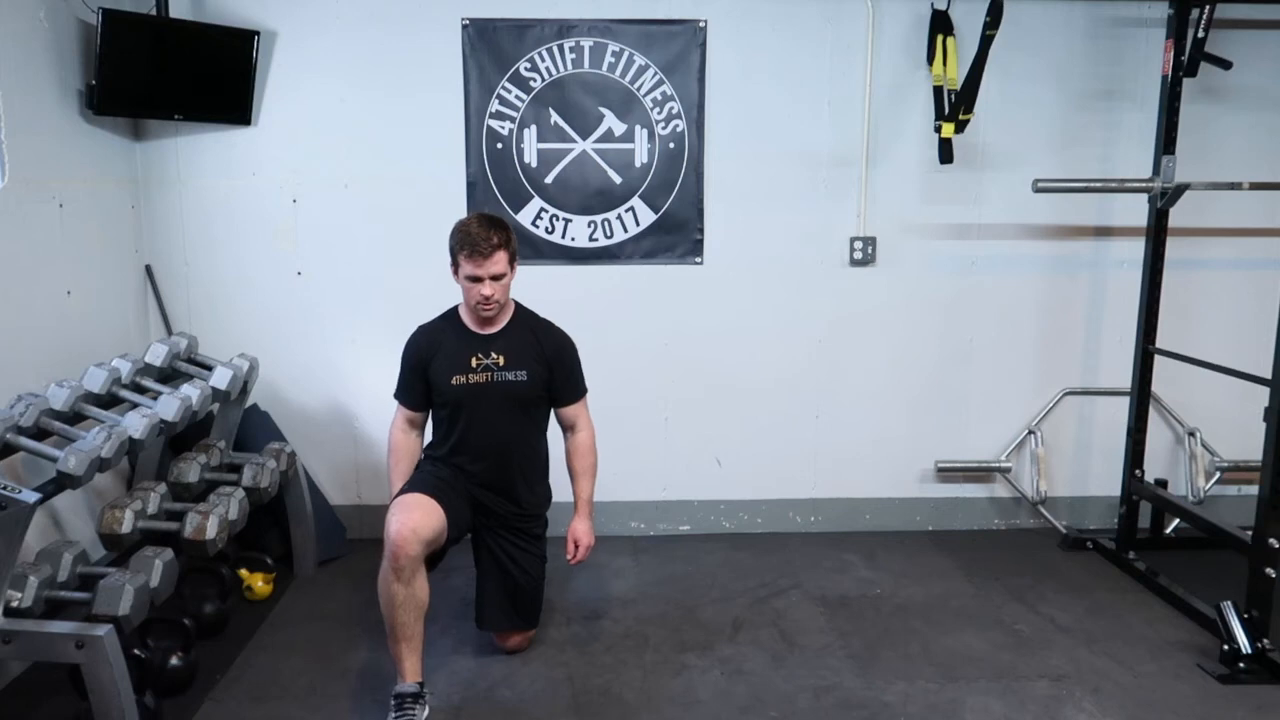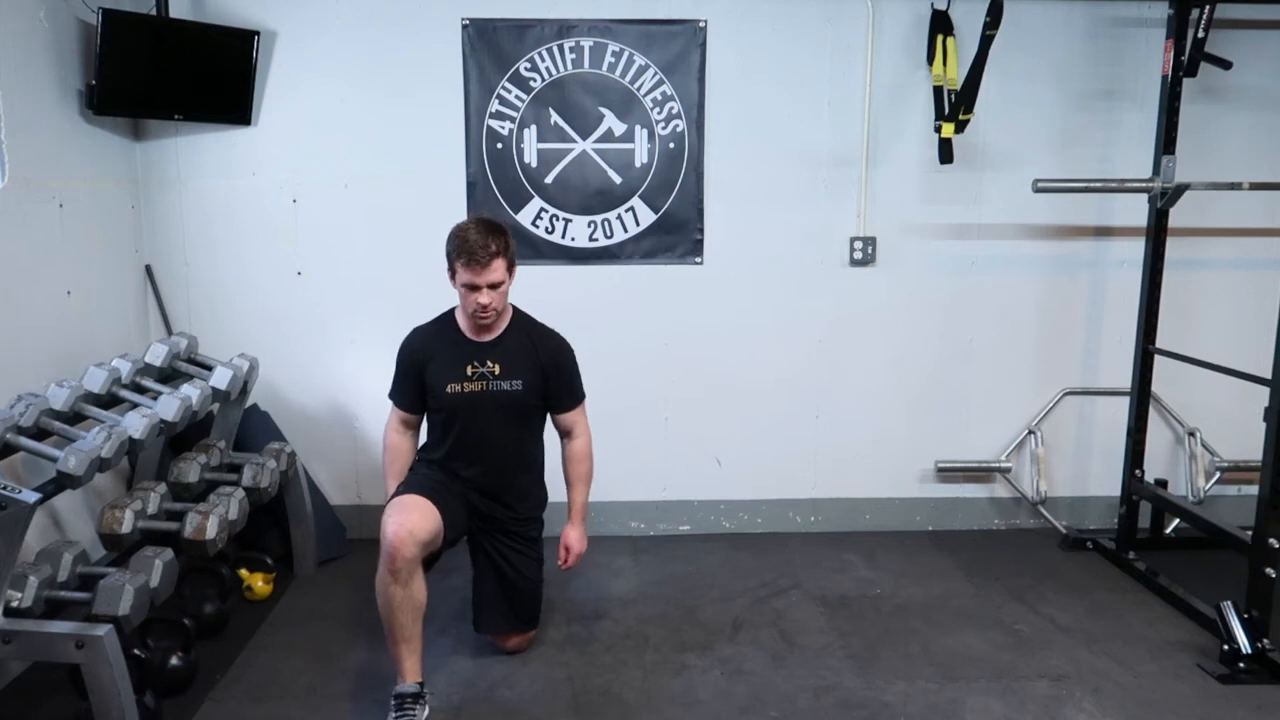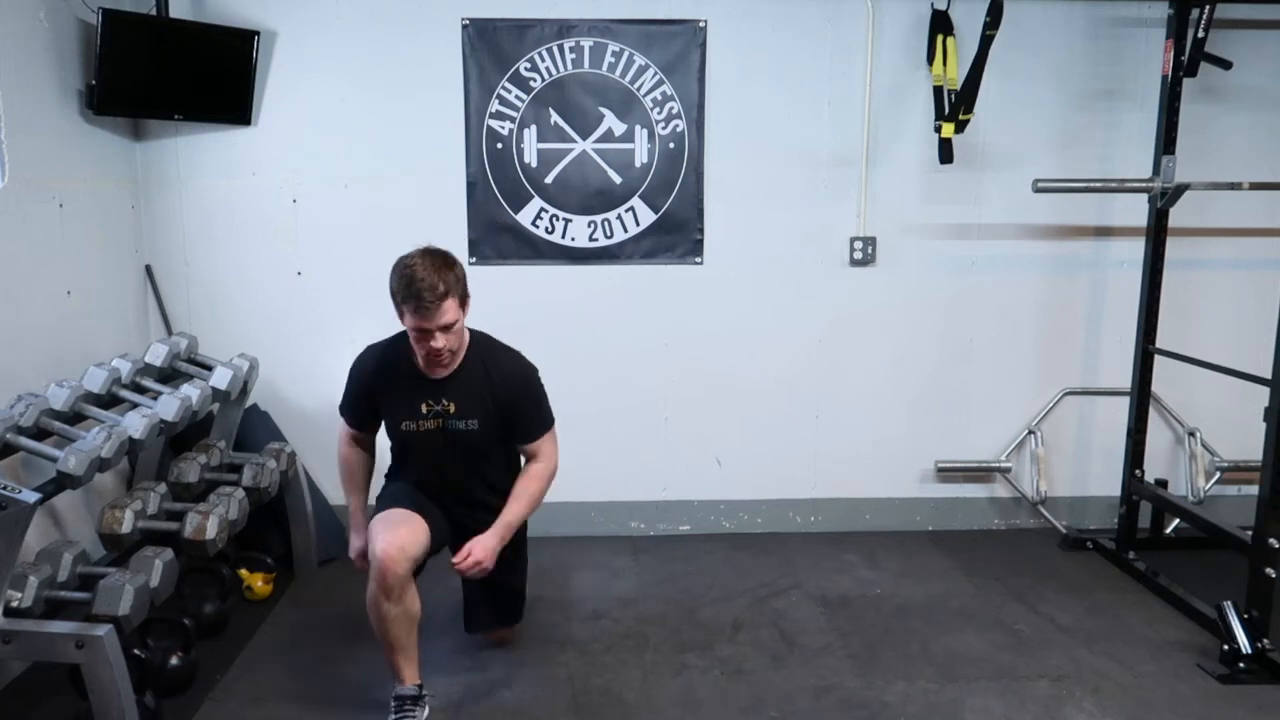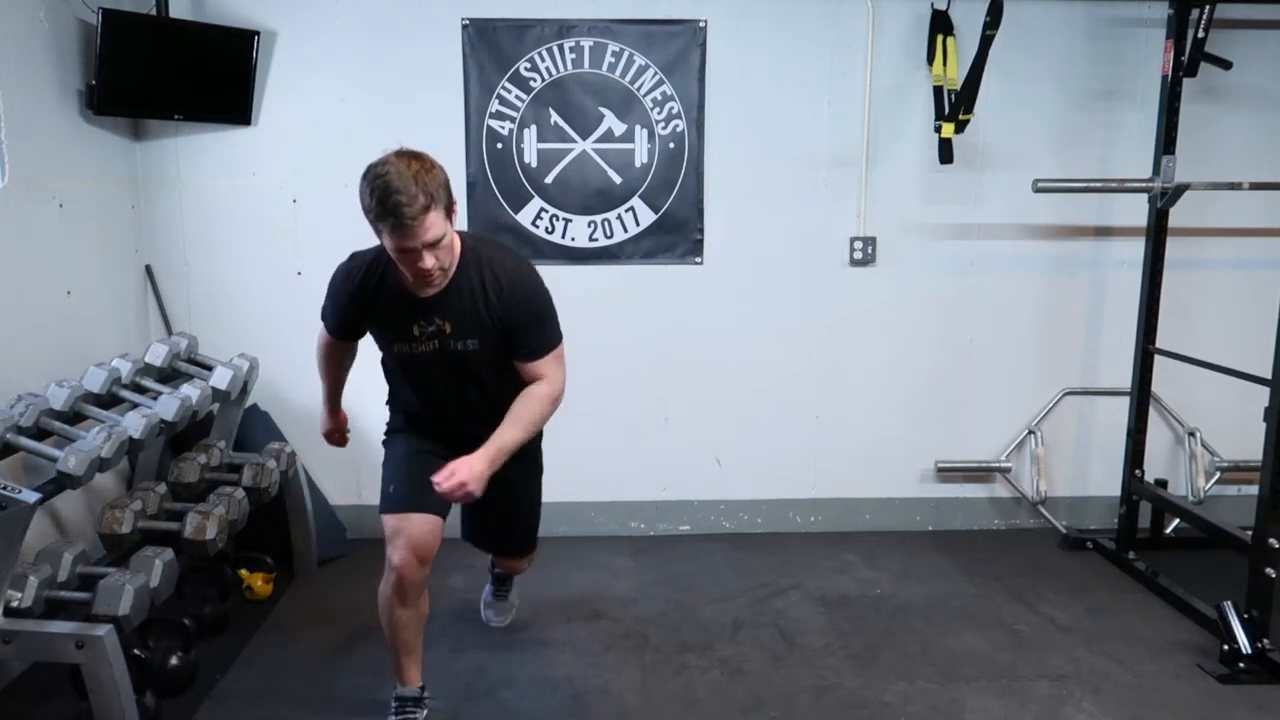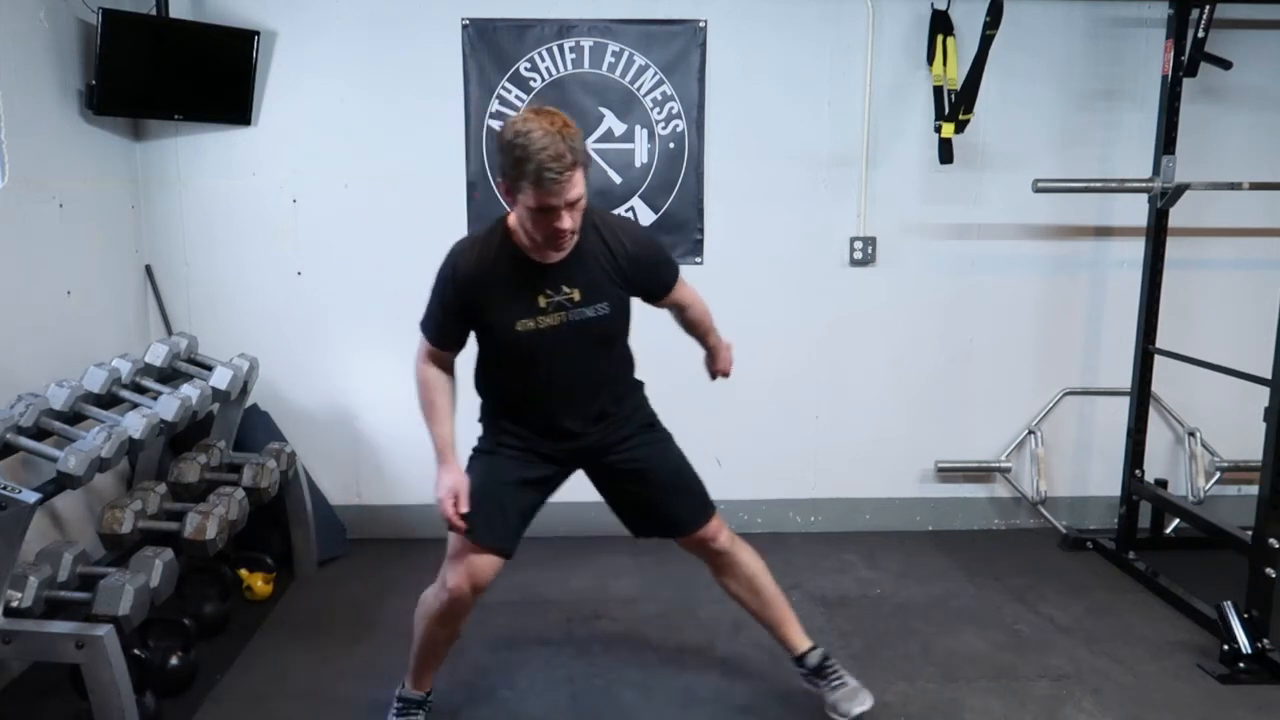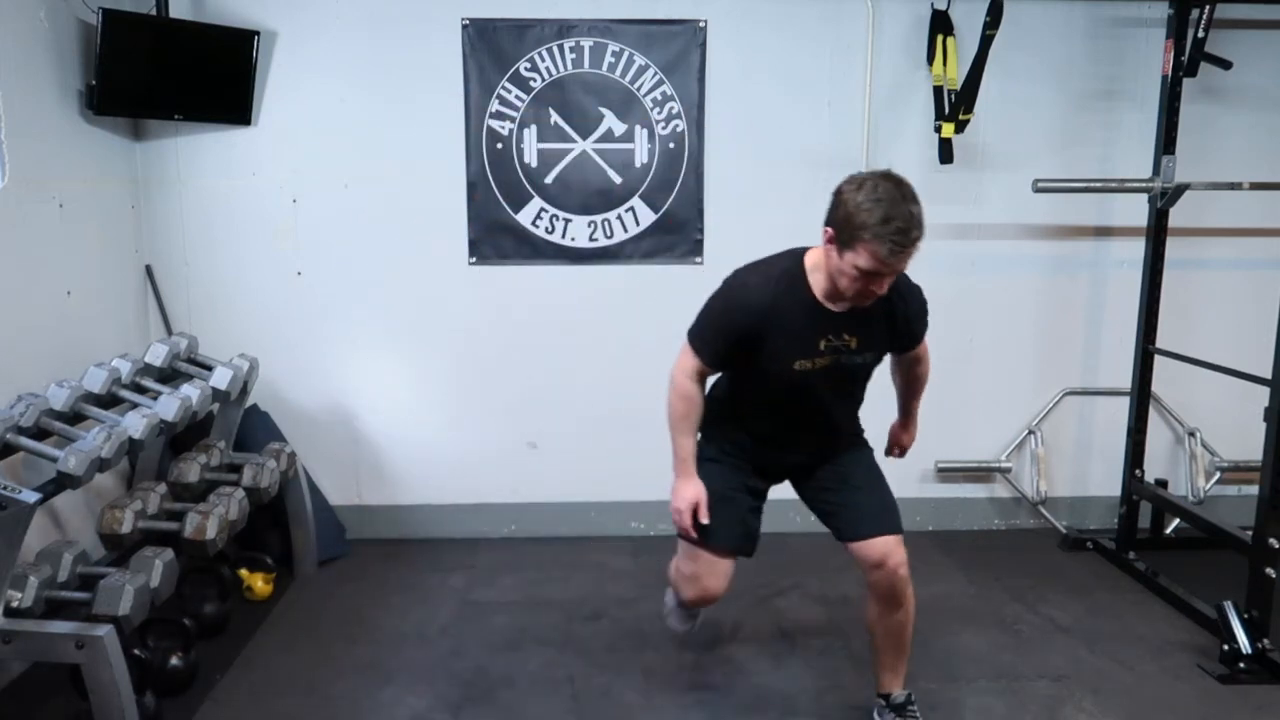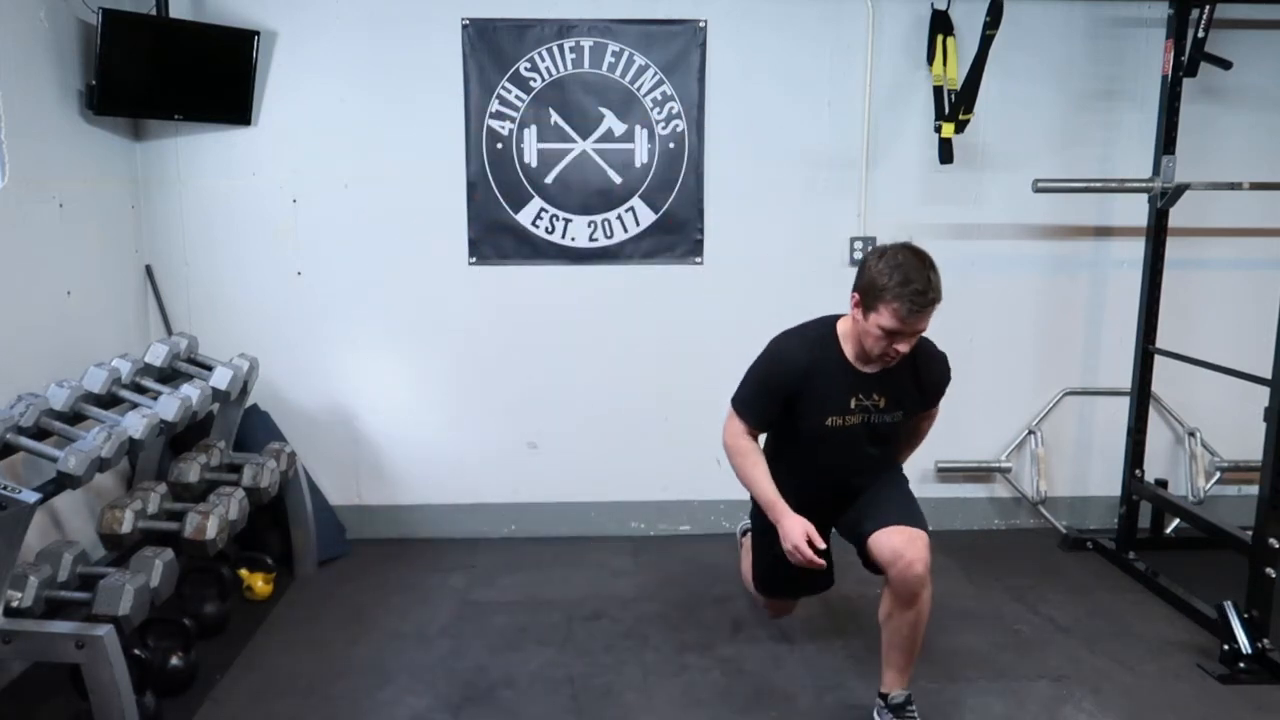
dt=0.4s
person 1, frame 1
left shoulder: (549, 342)
right shoulder: (427, 342)
left elbow: (577, 427)
right elbow: (407, 427)
left wrist: (582, 513)
right wrist: (398, 506)
left hip: (520, 500)
right hip: (447, 478)
left knee: (514, 639)
right knee: (400, 539)
left ankle: (490, 572)
person 1, frame 2
left shoulder: (547, 348)
right shoulder: (422, 345)
left elbow: (575, 434)
right elbow: (402, 428)
left wrist: (576, 520)
right wrist: (394, 507)
left hip: (515, 503)
right hip: (441, 480)
left knee: (514, 640)
right knee: (398, 540)
left ankle: (487, 571)
person 1, frame 3
left shoulder: (510, 372)
right shoulder: (374, 368)
left elbow: (543, 460)
right elbow: (355, 443)
left wrist: (496, 537)
right wrist: (359, 523)
left hip: (491, 507)
right hip: (415, 492)
left knee: (499, 632)
right knee: (388, 559)
person 1, frame 4
left shoulder: (508, 277)
right shoulder: (358, 280)
left elbow: (545, 384)
right elbow: (335, 344)
left wrist: (485, 462)
right wrist: (331, 409)
left hip: (502, 429)
right hip: (418, 427)
left knee: (513, 553)
right knee: (406, 560)
left ankle: (499, 575)
person 1, frame 5
left shoulder: (625, 244)
right shoulder: (471, 267)
left elbow: (679, 298)
right elbow: (434, 361)
left wrist: (715, 349)
right wrist: (448, 461)
left hip: (620, 422)
right hip: (523, 437)
left knee: (714, 543)
right knee: (463, 579)
left ankle: (813, 662)
person 1, frame 6
left shoulder: (903, 303)
right shoulder: (753, 293)
left elbow: (912, 358)
right elbow: (688, 374)
left wrist: (908, 419)
right wrist: (686, 474)
left hip: (835, 444)
right hip: (739, 444)
left knee: (888, 566)
right knee: (700, 587)
right ankle: (684, 589)
person 1, frame 7
left shoulder: (928, 365)
right shoulder: (793, 356)
right elbow: (737, 435)
right wrist: (781, 518)
left hip: (872, 485)
right hip: (791, 494)
left knee: (911, 562)
right knee: (775, 600)
right ankle: (754, 535)
